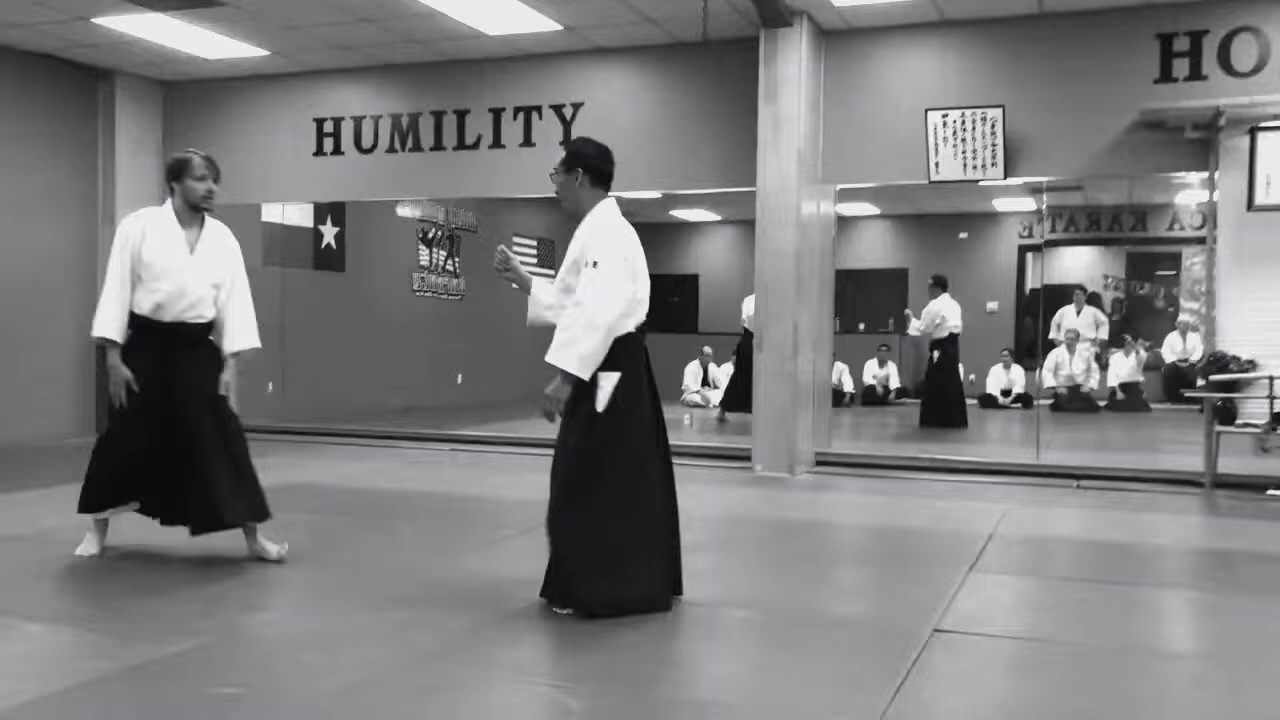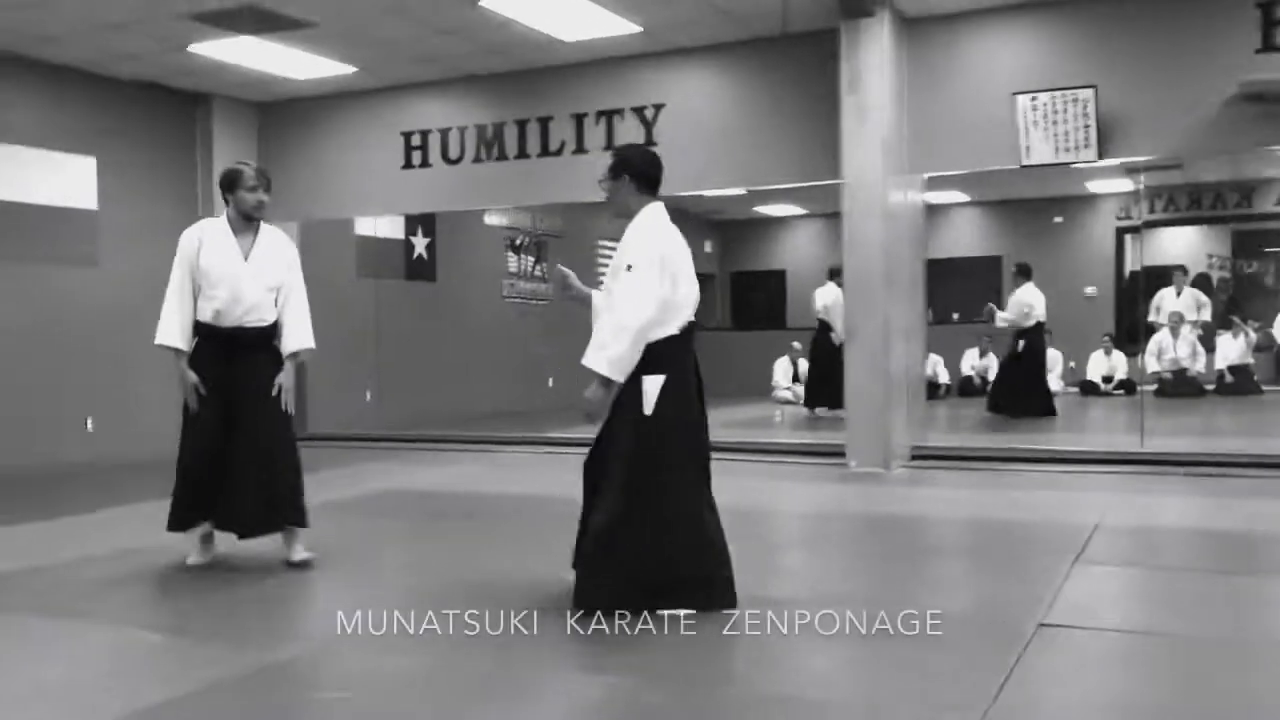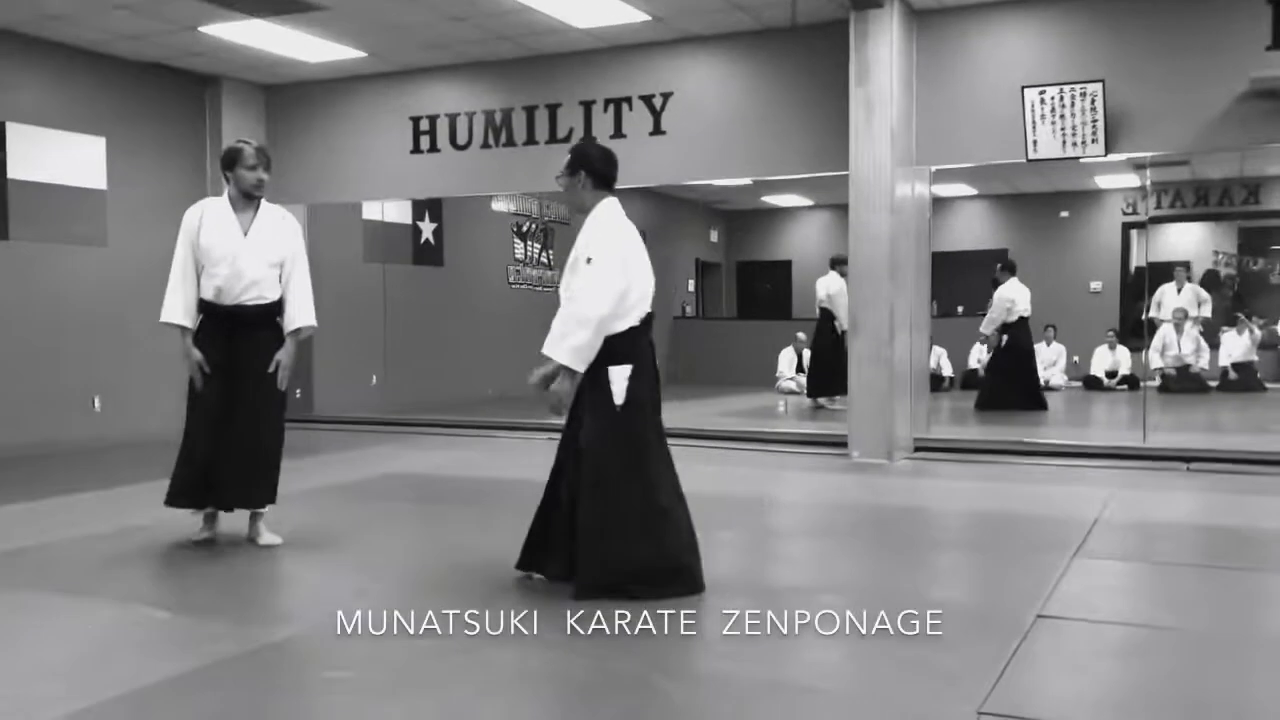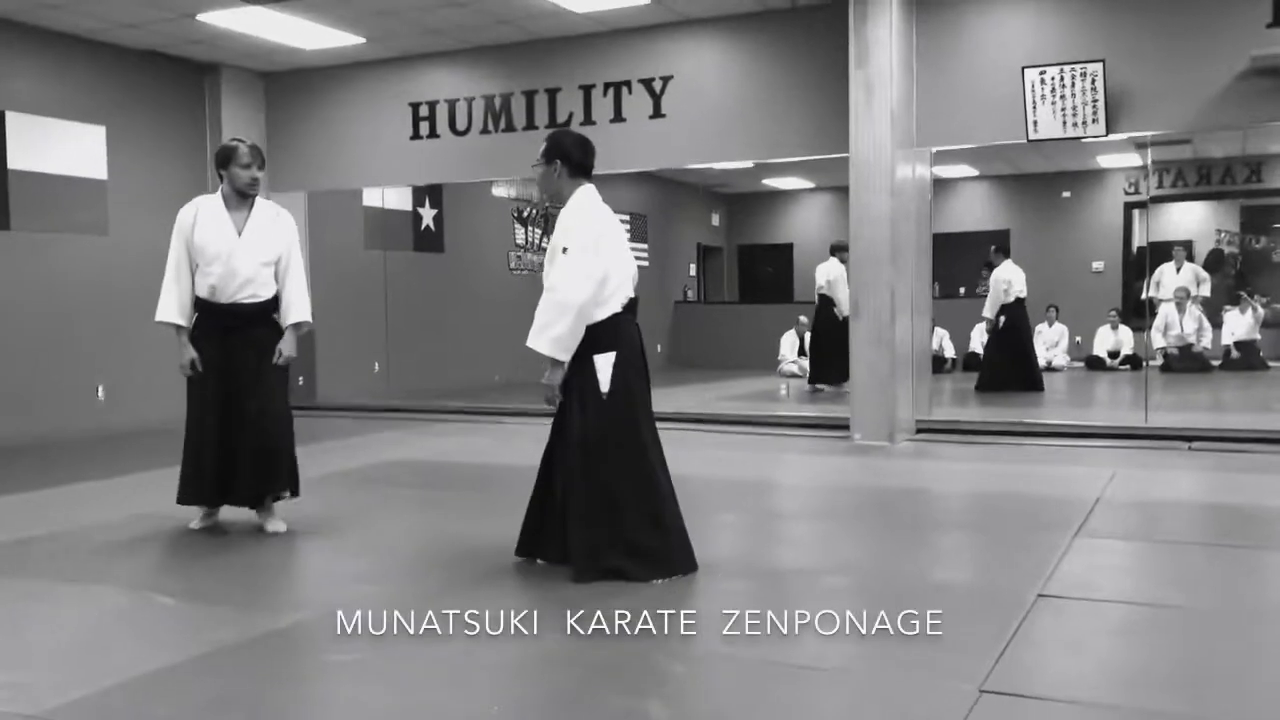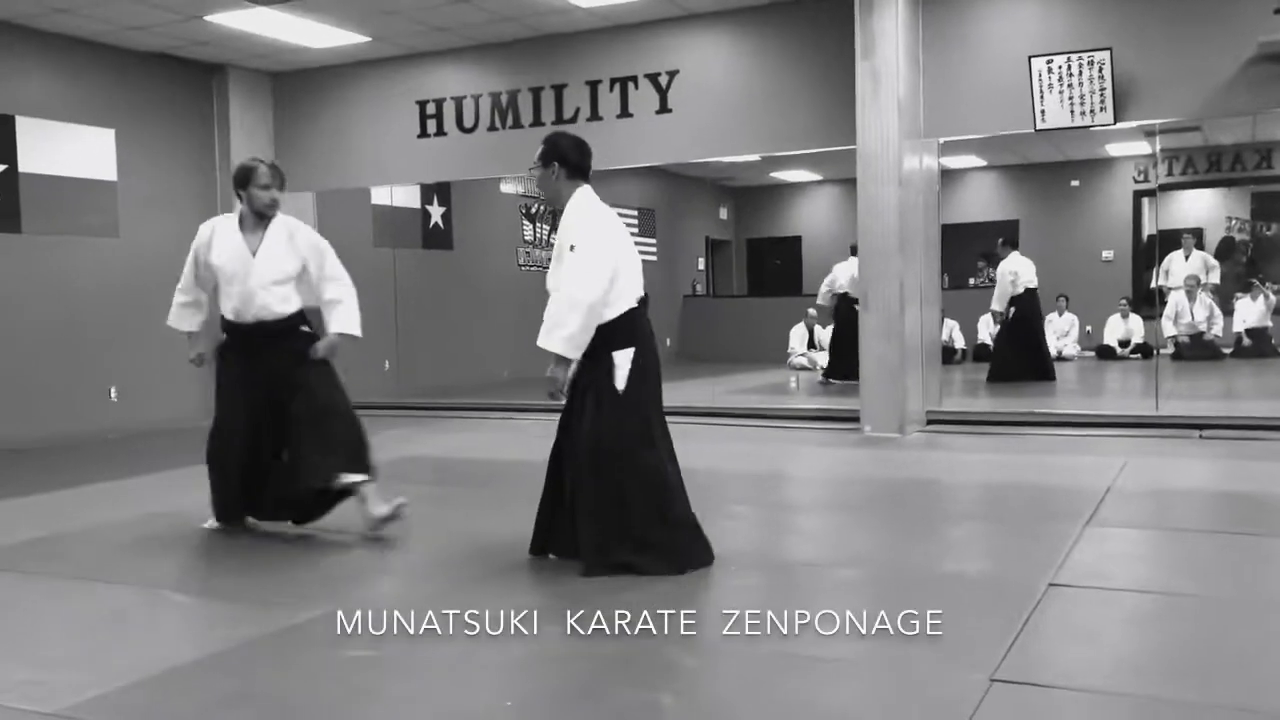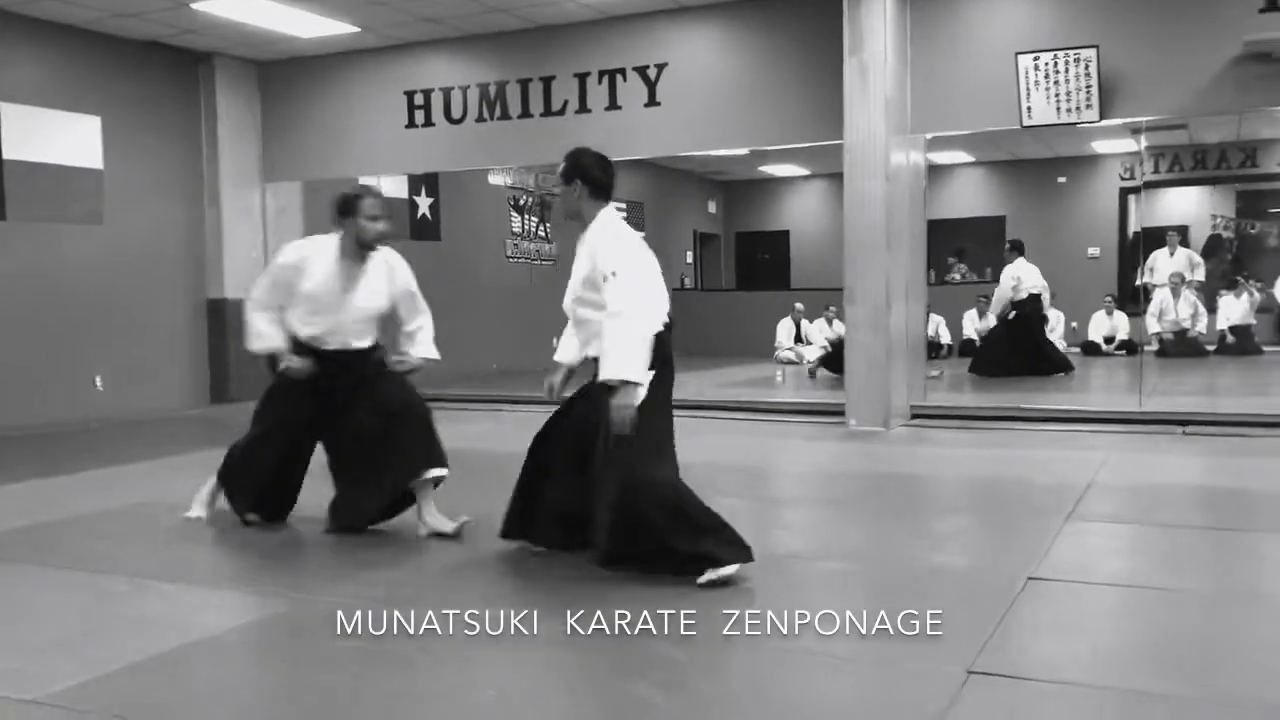
dt=0.3s
person 1, frame 1
left shoulder: (605, 231)
right shoulder: (599, 230)
left elbow: (598, 311)
right elbow: (575, 301)
left wrist: (563, 377)
right wrist: (523, 281)
left hip: (608, 371)
right hip: (612, 371)
left knee: (595, 482)
right knee: (621, 480)
left ankle: (605, 590)
right ankle: (640, 585)
person 1, frame 2
left shoulder: (647, 235)
right shoulder: (656, 232)
left elbow: (635, 315)
left wrist: (603, 379)
right wrist: (583, 294)
left hip: (657, 373)
right hip: (659, 371)
left knee: (661, 484)
right knee: (614, 472)
left ankle: (692, 590)
person 1, frame 3
left shoulder: (604, 229)
right shoulder: (608, 227)
left elbow: (593, 307)
left wrist: (568, 369)
right wrist: (558, 364)
left hip: (618, 363)
right hip: (611, 363)
left knee: (630, 470)
right knee: (584, 464)
left ankle: (665, 573)
right ankle: (566, 560)
person 1, frame 4
left shoulder: (578, 217)
right shoulder: (590, 213)
left elbow: (570, 296)
left wrist: (554, 361)
right wrist: (565, 357)
left hip: (603, 350)
right hip: (602, 346)
left knee: (619, 456)
right knee: (577, 451)
left ankle: (658, 555)
right ankle: (565, 545)
person 1, frame 5
left shoulder: (584, 218)
right shoulder: (584, 216)
left elbow: (581, 293)
left wrist: (559, 356)
right wrist: (568, 354)
left hip: (620, 347)
right hip: (608, 346)
left knee: (628, 454)
right knee: (582, 445)
left ankle: (679, 548)
right ankle: (576, 537)
person 1, frame 6
left shoulder: (613, 240)
right shoulder: (596, 239)
left elbow: (631, 316)
left wrist: (626, 386)
right wrist: (565, 365)
left hip: (634, 369)
right hip: (618, 367)
left knee: (635, 466)
right knee: (563, 442)
left ankle: (717, 550)
right ankle: (559, 528)
person 2, frame 1
left shoulder: (224, 240)
right shoulder: (139, 226)
left elbow: (235, 301)
right elbow: (117, 290)
left wrist: (231, 364)
right wrist: (114, 357)
left hip: (196, 348)
right hip: (144, 345)
left knee: (223, 438)
right knee: (124, 439)
left ankle: (254, 535)
right ankle: (98, 527)
person 2, frame 2
left shoulder: (282, 244)
right shoulder: (198, 237)
left elbow: (293, 305)
right elbow: (179, 300)
left wrist: (290, 366)
right wrist: (183, 363)
left hip: (260, 354)
right hip: (212, 352)
left knee: (274, 443)
right knee: (203, 447)
left ankle: (291, 536)
right ankle: (204, 536)
person 2, frame 3
left shoulder: (284, 223)
right shoulder: (199, 216)
left elbow: (296, 283)
right elbow: (185, 280)
left wrist: (290, 343)
right wrist: (188, 342)
left hip: (264, 331)
right hip: (214, 330)
left knee: (262, 426)
right knee: (208, 423)
left ankle: (257, 519)
right ankle: (210, 516)
person 2, frame 4
left shoulder: (279, 219)
right shoulder: (193, 214)
left elbow: (292, 280)
right elbow: (178, 279)
left wrist: (291, 335)
right wrist: (183, 340)
left hip: (261, 327)
right hip: (210, 329)
left knee: (268, 418)
right knee: (207, 421)
left ankle: (266, 506)
right ankle: (210, 506)
person 2, frame 5
left shoulder: (297, 235)
right shoulder: (211, 234)
left elbow: (338, 285)
right elbow: (192, 289)
left wrist: (336, 334)
right wrist: (194, 338)
left hip: (291, 342)
right hip: (240, 347)
left knee: (329, 411)
right knee: (233, 434)
left ankle: (371, 506)
right ankle: (232, 508)
person 2, frame 6
left shoulder: (392, 266)
right shoulder: (302, 256)
left elbow: (417, 317)
right elbow: (262, 307)
left wrist: (418, 354)
right wrist: (284, 355)
left hip: (361, 364)
right hip: (306, 364)
left knee: (404, 414)
right knee: (271, 439)
left ankle: (427, 513)
right ankle: (213, 492)
